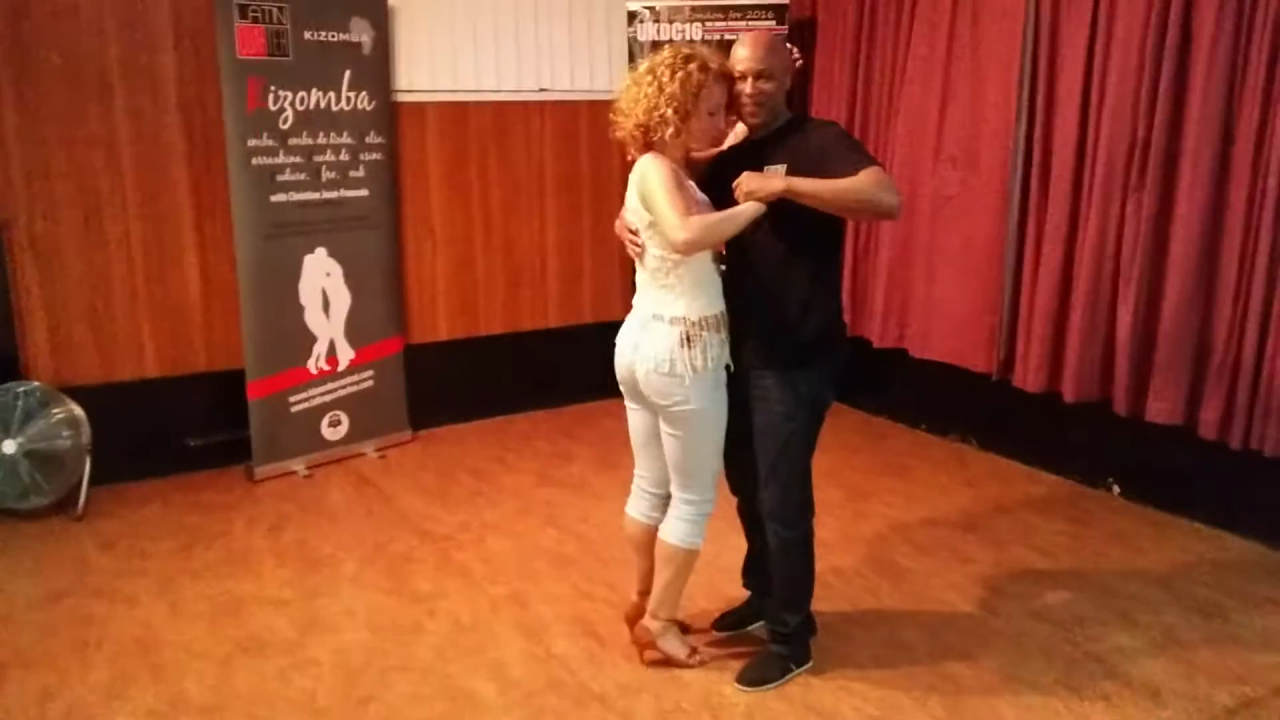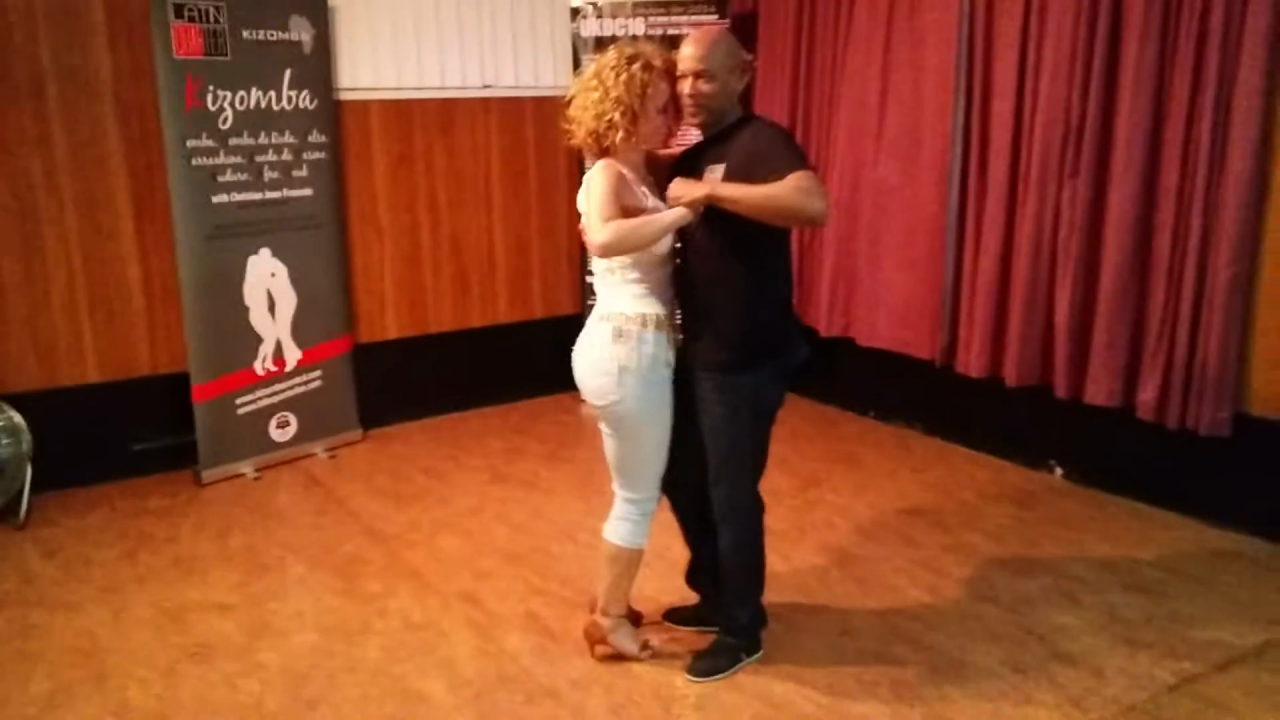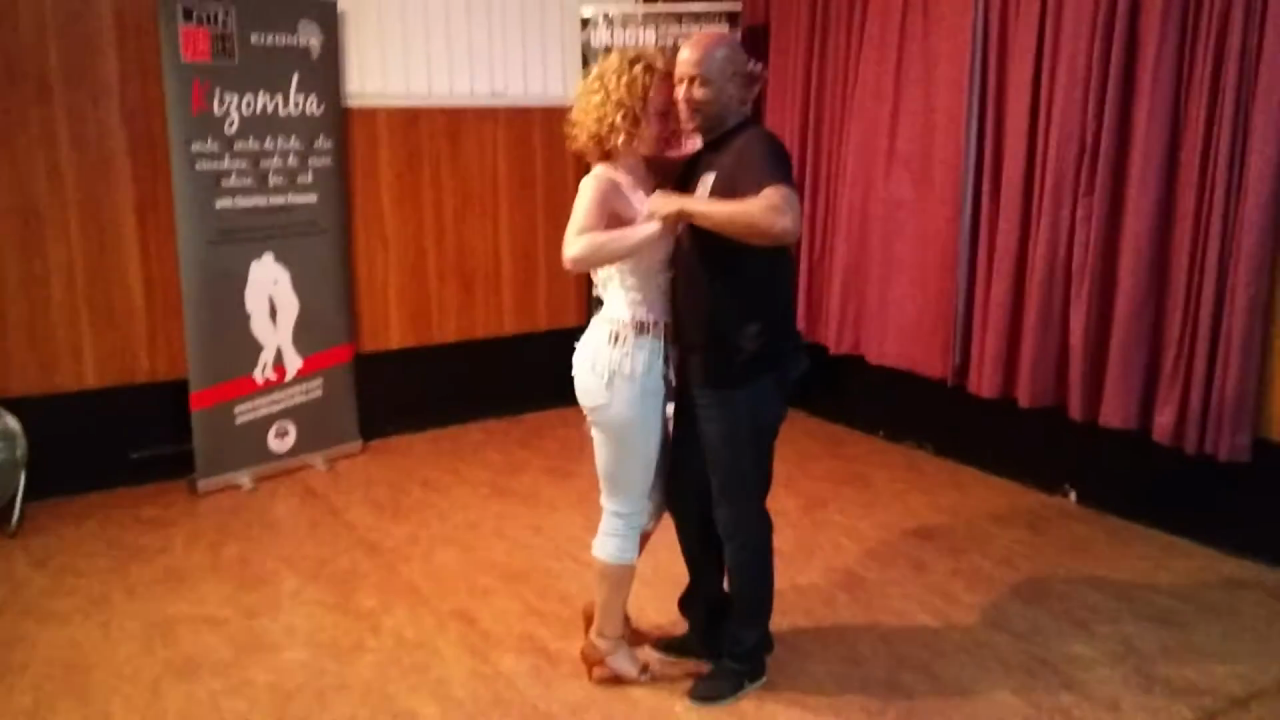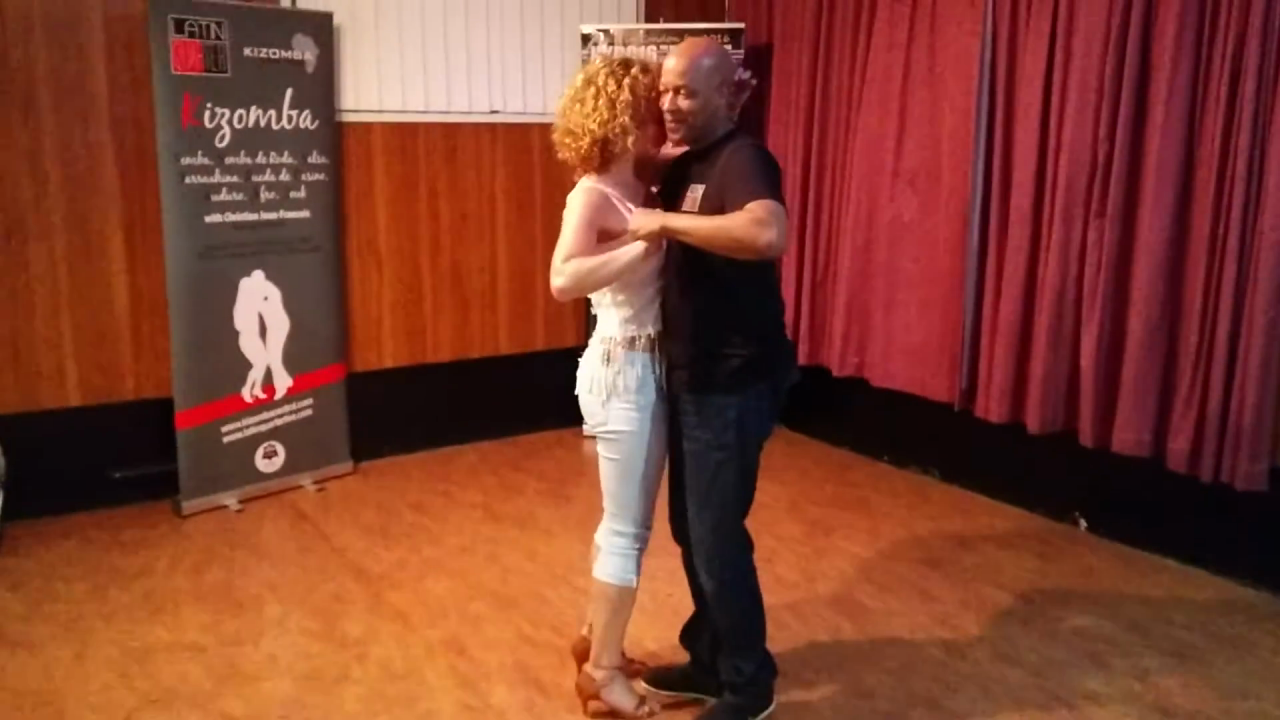
dt=0.5s
person 1, frame 1
left shoulder: (819, 142)
right shoulder: (730, 161)
left elbow: (886, 198)
left wrist: (783, 186)
right wrist: (632, 222)
left hip: (798, 355)
right hip: (746, 348)
left knee: (782, 497)
right knee: (747, 483)
left ankle: (791, 638)
right ankle: (765, 593)
person 1, frame 2
left shoulder: (760, 143)
right shoulder: (691, 157)
left elbow: (812, 205)
left wrist: (712, 192)
left hip: (747, 356)
right hip: (701, 348)
left knee: (731, 496)
right knee: (679, 476)
left ankle: (741, 629)
right ankle: (714, 594)
person 1, frame 3
left shoulder: (755, 150)
right shoulder: (702, 159)
left elbow: (781, 222)
left wrist: (684, 205)
left hip: (746, 368)
right hip: (703, 362)
left knee: (738, 514)
right knee: (690, 502)
left ankle: (745, 655)
right ankle: (708, 627)
person 1, frame 4
left shoulder: (743, 160)
right shoulder: (684, 168)
left elbow: (766, 234)
left wrist: (666, 222)
left hip: (735, 381)
right hip: (693, 376)
left knee: (717, 537)
right knee: (690, 529)
right ankle: (709, 659)
person 2, frame 1
left shoulder: (662, 169)
right shoulder: (657, 170)
left elbow: (733, 144)
right elbow: (687, 237)
right wrist: (756, 203)
left hip: (639, 342)
right hip: (683, 351)
left knee: (650, 483)
right knee: (695, 498)
left ankle: (644, 603)
right ankle: (659, 622)
person 2, frame 2
left shoulder: (639, 171)
right shoulder: (606, 178)
right elbow: (603, 240)
right wrist: (685, 211)
left hip: (625, 344)
right hip: (625, 349)
left knee: (638, 482)
right knee: (638, 495)
left ankle: (611, 599)
right ankle: (608, 619)
person 2, frame 3
left shoulder: (648, 177)
right shoulder: (603, 184)
right elbow: (575, 253)
right wrist: (659, 223)
left hip: (645, 352)
right hip: (621, 354)
left knee: (652, 494)
right knee: (627, 507)
left ankle: (605, 607)
right ankle: (605, 640)
person 2, frame 4
left shoulder: (638, 187)
right shoulder: (593, 196)
right elbow: (564, 279)
right wrist: (644, 242)
left hip: (646, 365)
right hip: (621, 369)
left knee: (627, 517)
right knee: (628, 528)
left ankle: (594, 637)
